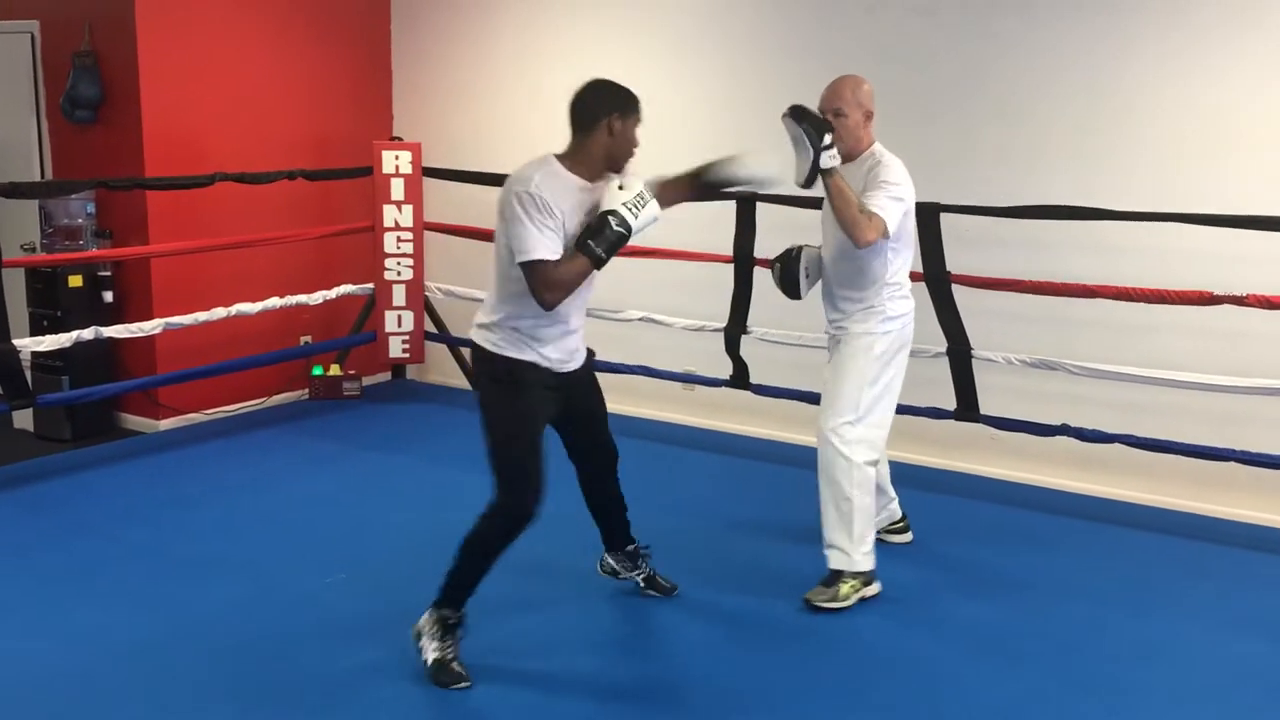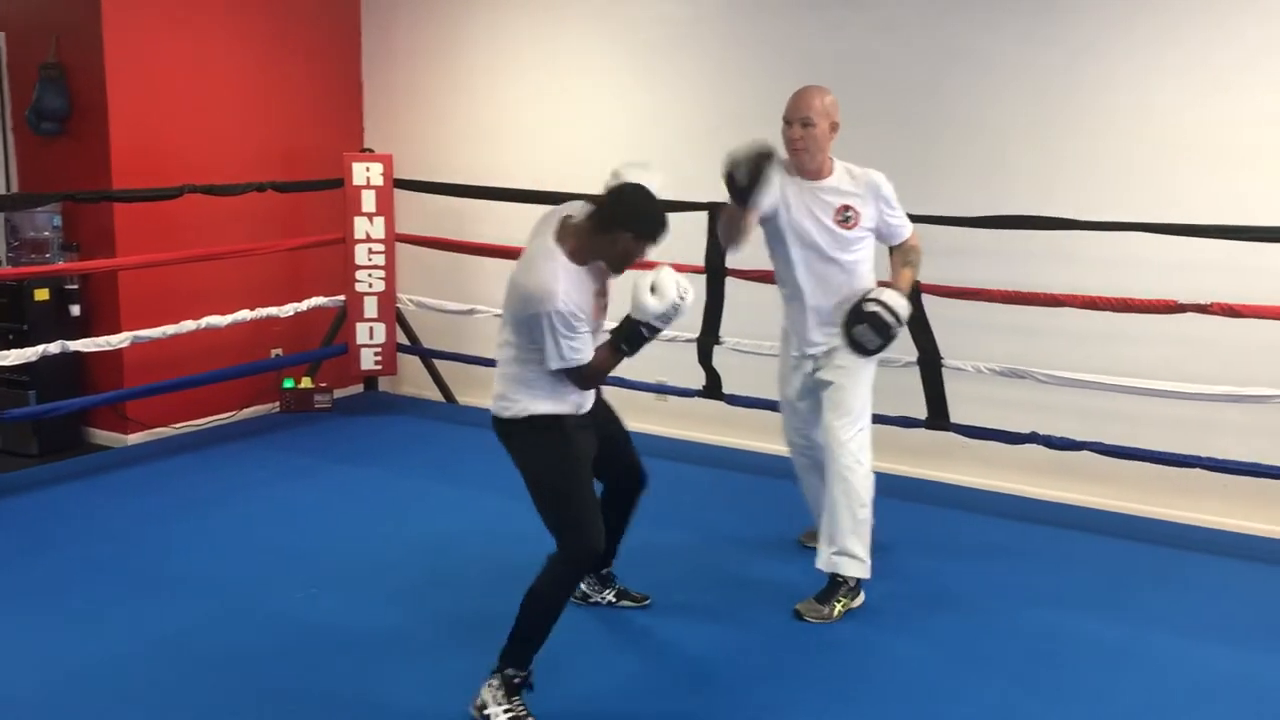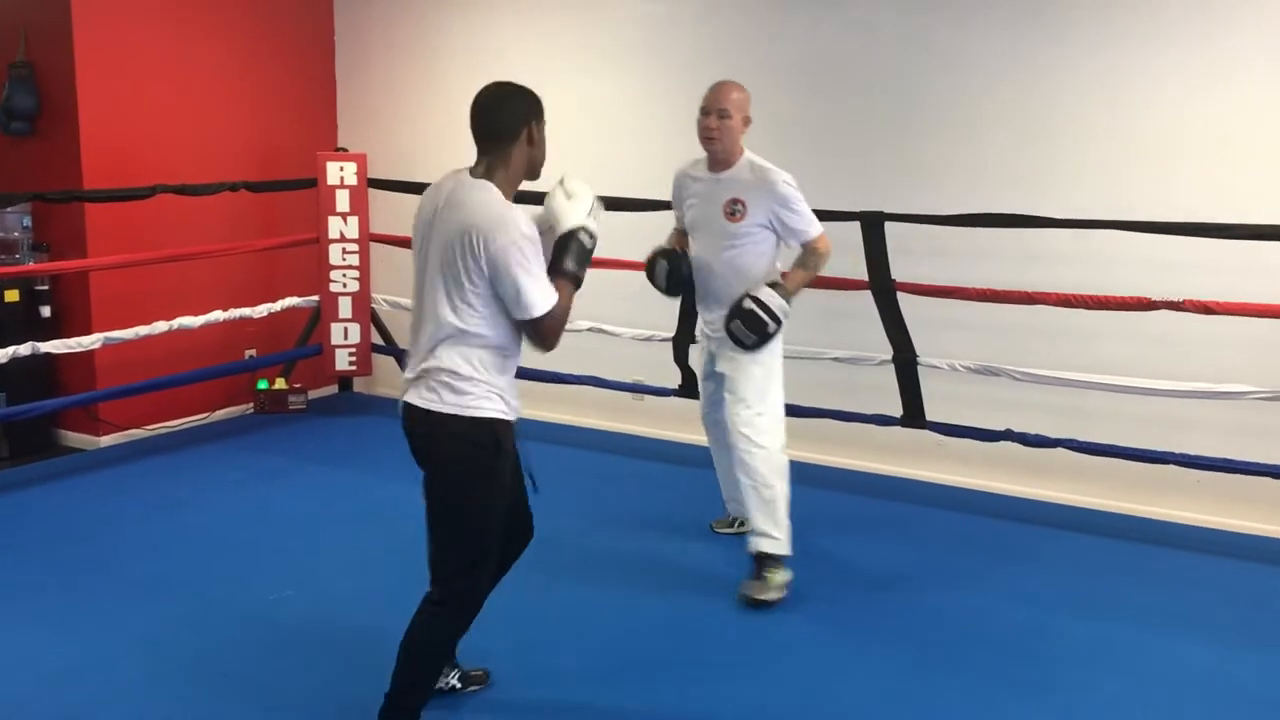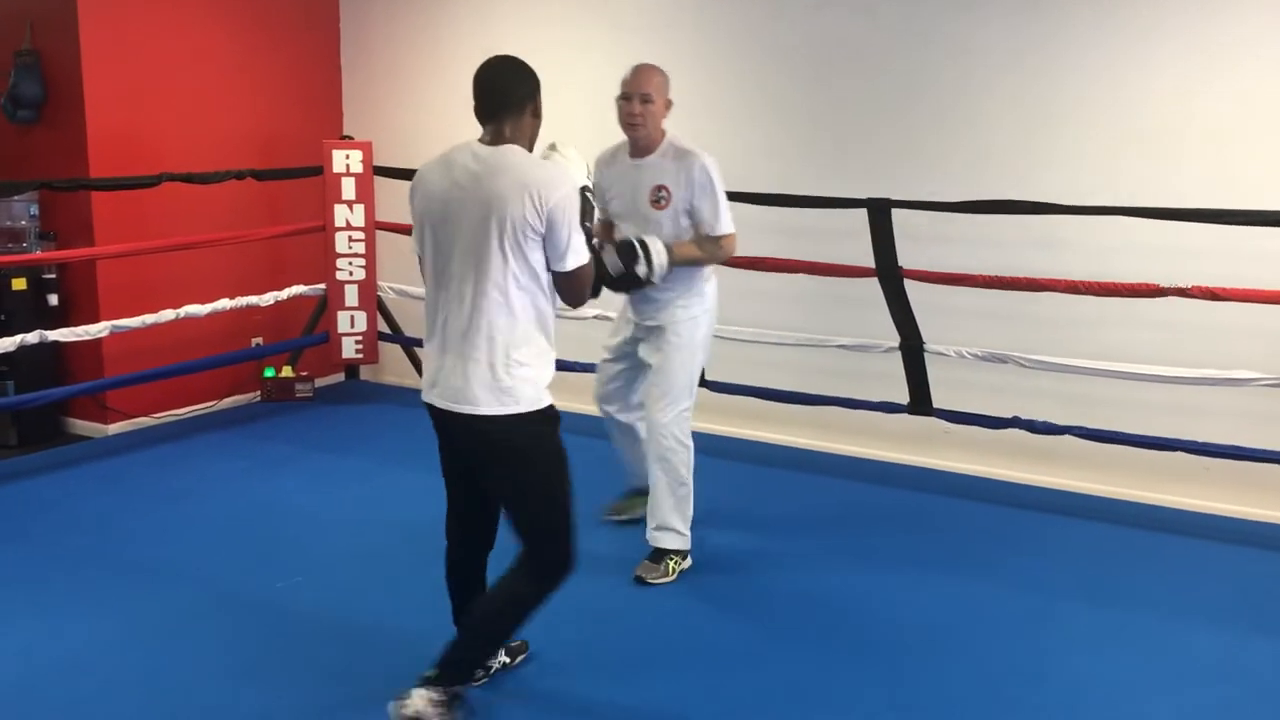
dt=0.5s
person 1, frame 1
left shoulder: (602, 180)
right shoulder: (535, 188)
left elbow: (661, 194)
right elbow: (548, 289)
left wrist: (715, 175)
right wrist: (609, 232)
left hip: (567, 356)
right hip: (512, 361)
left knee: (599, 460)
right knee: (517, 502)
left ankle: (625, 557)
right ankle: (440, 621)
person 1, frame 2
left shoulder: (571, 217)
right shoulder: (552, 290)
left elbow: (597, 273)
right elbow: (582, 375)
right wrist: (640, 325)
left hip: (572, 402)
right hip: (537, 415)
left knee: (628, 477)
right knee: (579, 541)
left ankle: (596, 581)
person 1, frame 3
left shoulder: (440, 196)
right shoulder: (505, 226)
right elbow: (545, 332)
right wrist: (573, 249)
left hip: (434, 402)
right hip: (464, 418)
left knee: (513, 531)
right knee: (457, 581)
left ankle: (439, 664)
person 1, frame 4
left shoulder: (432, 177)
right shoulder: (546, 184)
right elbow: (578, 289)
right wrist: (578, 222)
left hip: (445, 391)
right hip: (510, 402)
left knee: (469, 529)
right knee: (548, 557)
left ankle: (480, 651)
person 2, frame 1
left shoulder: (884, 170)
right shoulder: (840, 170)
left elbow: (864, 235)
left wrist: (829, 164)
right wrist: (811, 261)
left hip: (878, 321)
right hip: (847, 321)
left knee: (841, 433)
right knee: (859, 428)
left ankle: (856, 567)
right ankle: (886, 517)
person 2, frame 2
left shoulder: (868, 186)
right shoulder: (773, 184)
left elbow: (906, 245)
right elbow: (730, 239)
left wrist: (892, 297)
right wrist: (739, 202)
left hip: (853, 340)
right hip: (798, 341)
left knee: (845, 448)
right knee: (803, 439)
left ankle: (848, 574)
right ankle: (832, 523)
person 2, frame 3
left shoulder: (769, 182)
right shoulder: (686, 178)
left elbow: (818, 249)
left wrist: (778, 294)
right wrist: (670, 257)
left hip: (754, 327)
right hip: (711, 324)
left knee: (752, 433)
right knee: (719, 425)
left ankle: (772, 557)
right ankle: (749, 509)
person 2, frame 4
left shoulder: (693, 165)
right shoulder: (608, 163)
left elbow: (724, 245)
left wrist: (661, 254)
right wrist: (603, 255)
left hip: (683, 310)
right hip: (636, 308)
left knee: (664, 421)
right knee: (612, 398)
left ankle: (671, 543)
right ankle: (643, 485)
